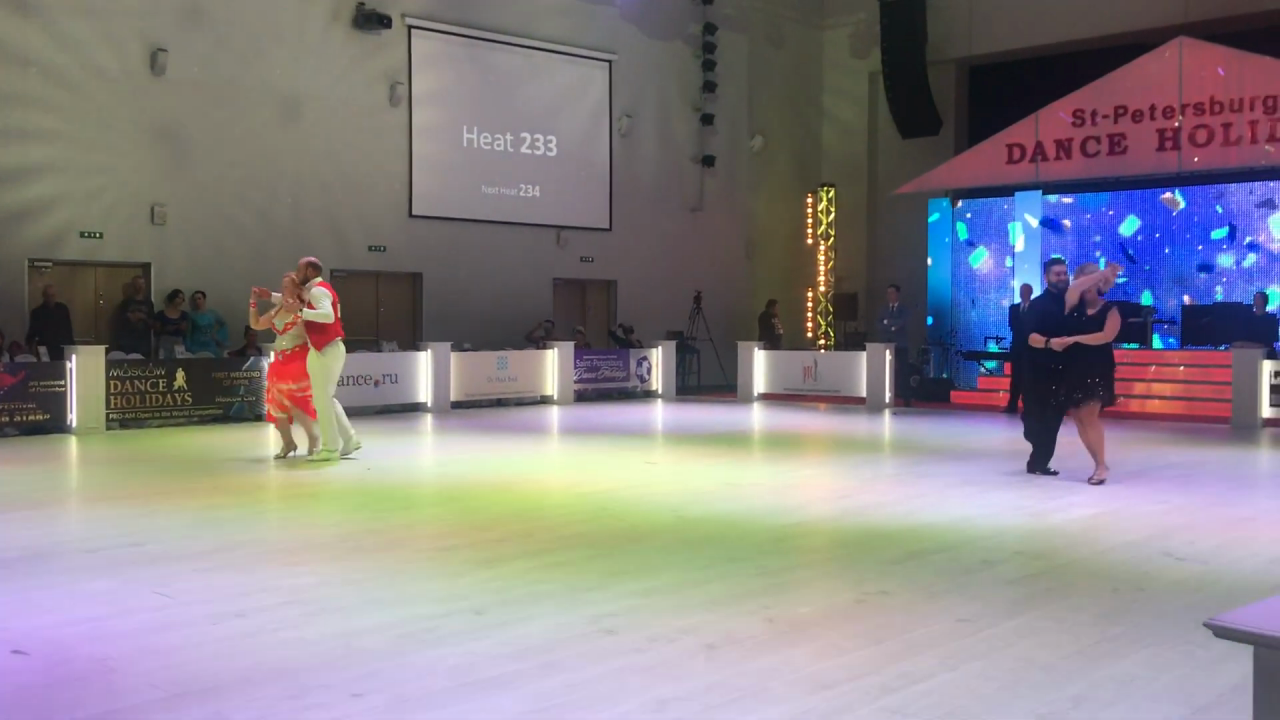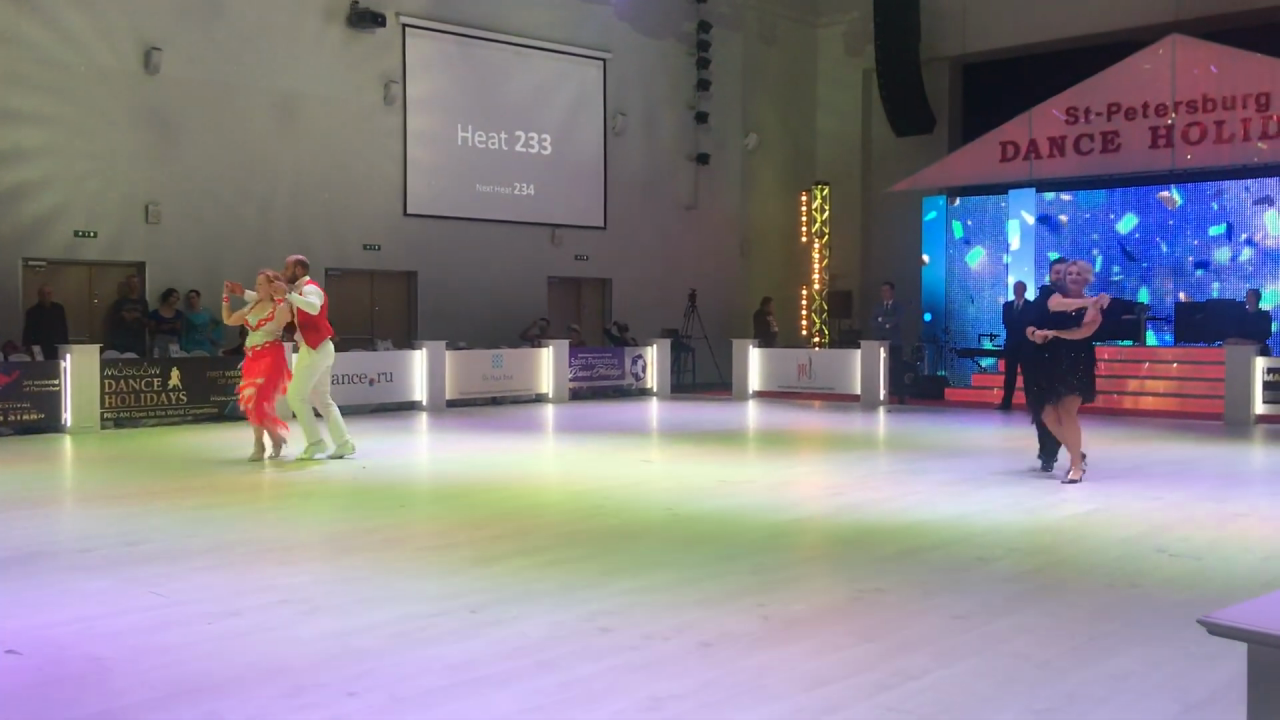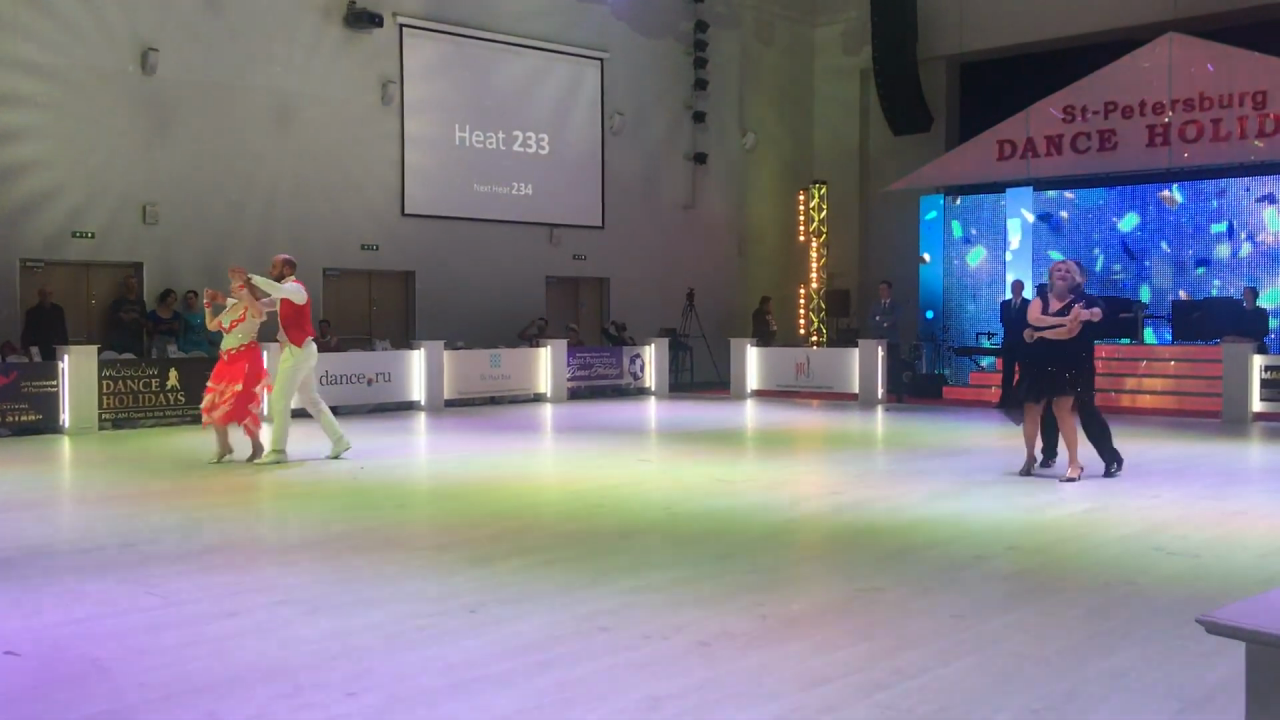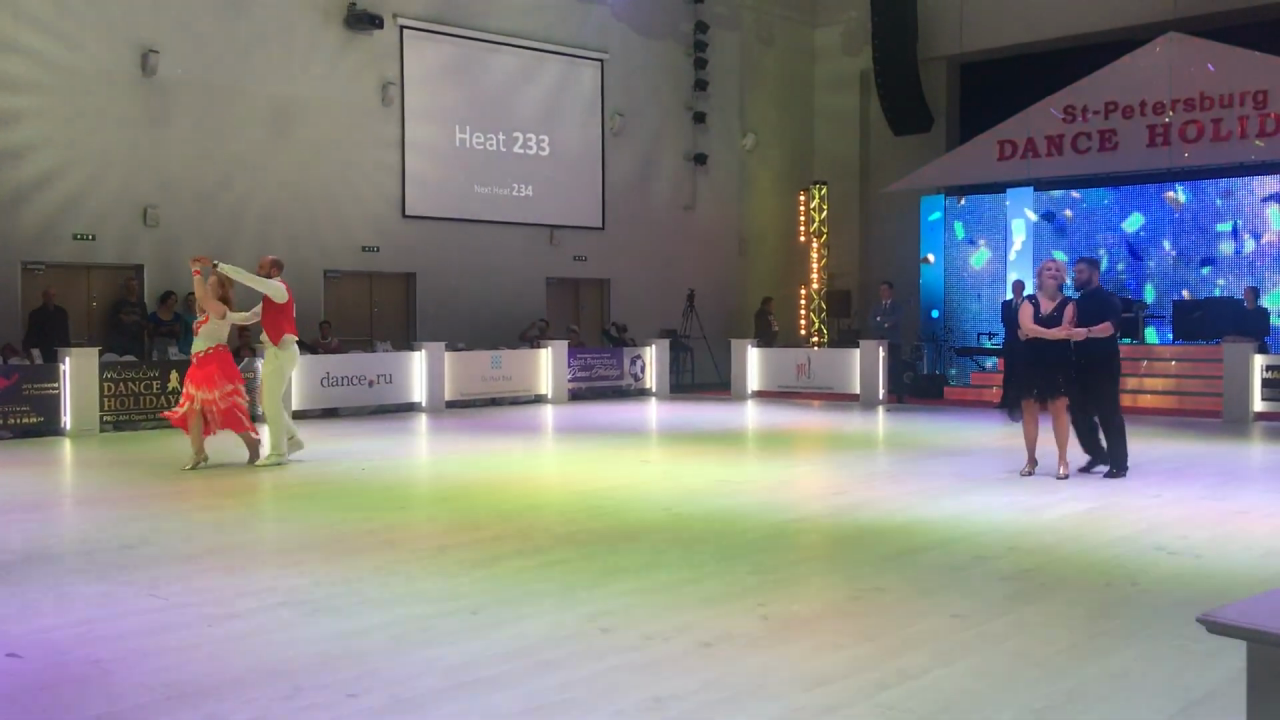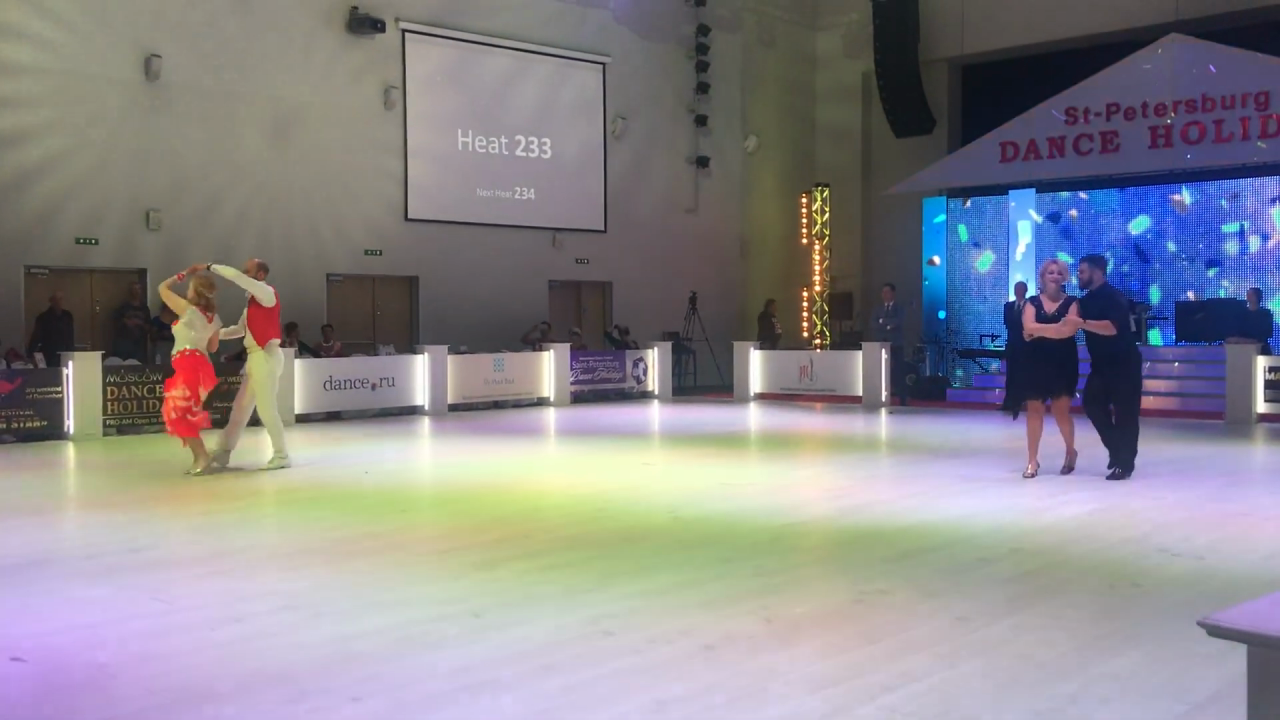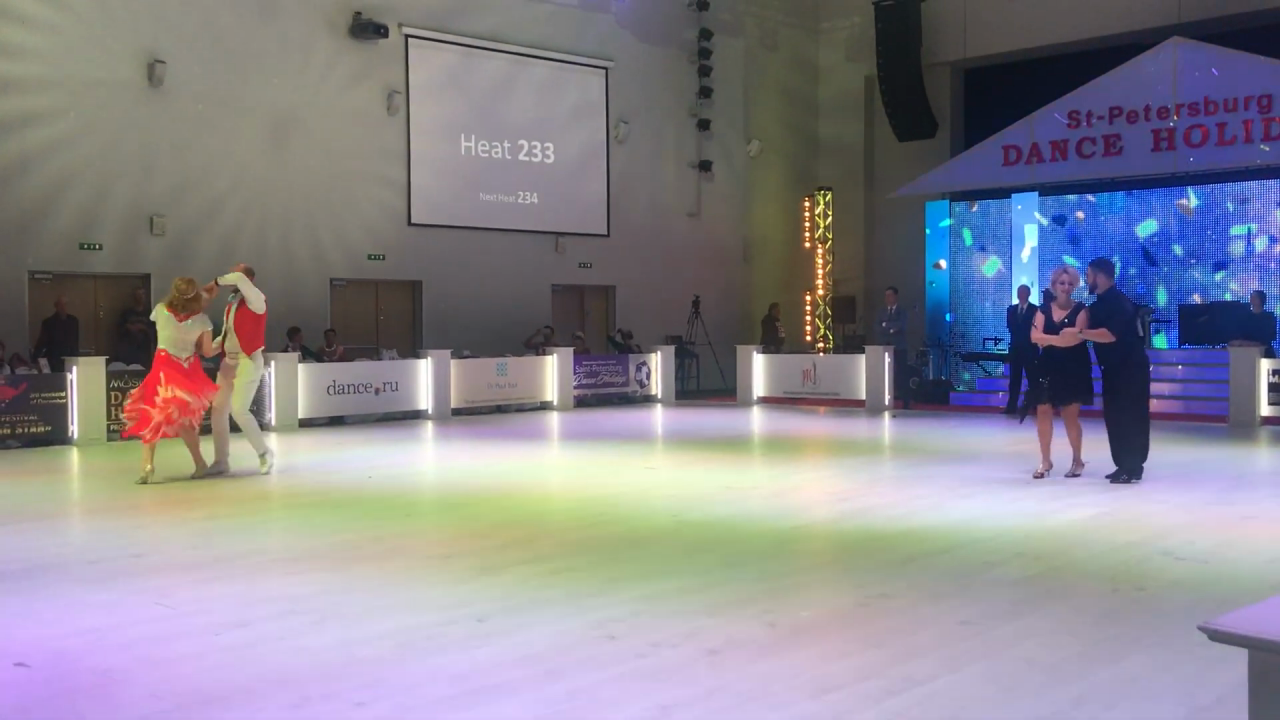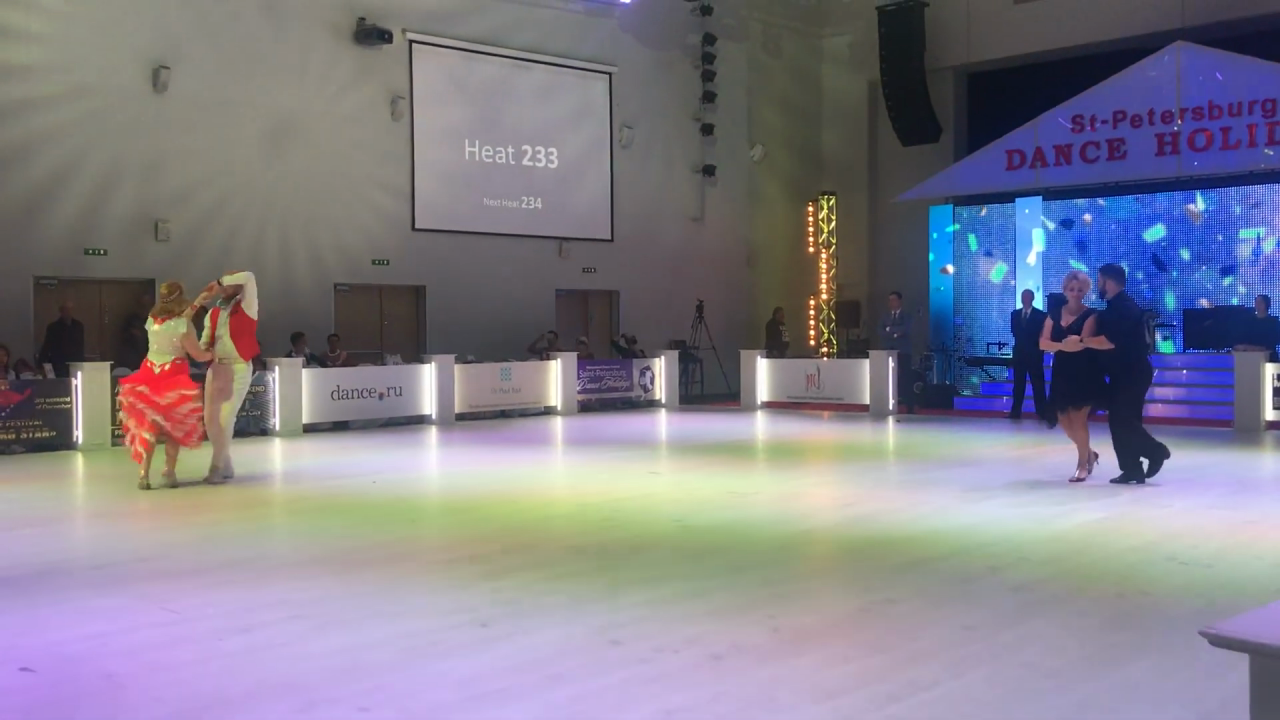
dt=0.2s
person 1, frame 1
left shoulder: (1072, 301)
right shoulder: (1038, 305)
right elbow: (1030, 336)
right wrist: (1049, 342)
left hip: (1061, 367)
right hip: (1039, 368)
left knee: (1053, 414)
right knee: (1035, 413)
left ankle: (1039, 460)
right ankle: (1038, 460)
person 1, frame 2
right shoulder: (1042, 301)
right elbow: (1029, 329)
right wrist: (1036, 335)
right hip: (1038, 363)
right knee: (1041, 409)
left ankle: (1049, 451)
right ankle: (1048, 451)
person 1, frame 3
left shoulder: (1090, 302)
left elbow: (1097, 313)
left knee: (1088, 412)
right knee: (1049, 412)
left ankle: (1111, 458)
right ankle: (1049, 453)
person 1, frame 4
left shoulder: (1107, 300)
right shoulder: (1076, 301)
left elbow: (1109, 326)
left wrist: (1087, 331)
left hip: (1105, 365)
right hip: (1083, 365)
left knee: (1108, 412)
right knee: (1080, 412)
left ankle: (1118, 462)
right ankle: (1097, 454)
person 1, frame 5
left shoulder: (1114, 298)
right shoulder: (1087, 300)
left elbow: (1112, 327)
right elbow: (1074, 323)
left wrist: (1082, 323)
left hip: (1125, 363)
right hip: (1102, 364)
left knee: (1125, 412)
right knee: (1092, 404)
left ankle: (1125, 463)
right ankle: (1117, 450)
person 1, frame 6
left shoulder: (1119, 303)
right shoulder: (1099, 304)
left elbow: (1110, 334)
right elbow: (1093, 330)
left wrist: (1080, 333)
left hip: (1131, 368)
right hip: (1113, 369)
left knee: (1132, 417)
right knee: (1113, 417)
left ankle: (1133, 467)
right ankle: (1125, 464)
person 1, frame 7
left shoulder: (1125, 308)
right shoulder: (1113, 308)
left elbow: (1111, 341)
right elbow: (1101, 335)
left wrist: (1080, 341)
left hip: (1133, 374)
right hip: (1120, 373)
left knee: (1123, 420)
right knee: (1119, 421)
left ankle: (1156, 452)
right ankle: (1131, 469)
person 2, frame 1
left shoulder: (1110, 310)
right shoulder: (1074, 306)
left elbow: (1106, 336)
left wrist: (1071, 339)
right wrist: (1097, 274)
left hip: (1098, 369)
right hip: (1073, 368)
left knee: (1088, 415)
right knee: (1078, 418)
left ankle: (1102, 464)
right ankle: (1099, 463)
person 2, frame 2
left shoulder: (1093, 306)
right shoulder: (1057, 299)
left elbow: (1084, 331)
right elbow: (1056, 304)
left wrist: (1051, 333)
right wrist: (1087, 301)
left hip: (1078, 363)
right hip: (1055, 362)
left knee: (1067, 412)
right knee: (1048, 414)
left ankle: (1077, 466)
right ankle: (1076, 455)
person 2, frame 3
left shoulder: (1078, 303)
right shoulder: (1040, 300)
left elbow: (1070, 332)
right elbow: (1033, 319)
left wrist: (1037, 334)
right wrist: (1063, 320)
left hip: (1066, 362)
right hip: (1038, 361)
left knee: (1062, 411)
right knee: (1030, 411)
left ankle: (1074, 464)
right ankle: (1030, 457)
person 2, frame 4
left shoulder: (1067, 303)
right shoulder: (1029, 301)
left elbow: (1064, 332)
right elbow: (1025, 325)
left wrist: (1034, 334)
right wrist: (1053, 332)
left hip: (1058, 362)
right hip: (1032, 360)
left knee: (1058, 409)
right knee: (1029, 410)
left ankle: (1062, 460)
right ankle: (1030, 458)
person 2, frame 5
left shoulder: (1071, 302)
right shoulder: (1032, 303)
left elbow: (1071, 330)
right elbow: (1028, 326)
left wrist: (1038, 332)
right wrist: (1055, 327)
left hip: (1063, 361)
right hip: (1036, 360)
left knee: (1060, 408)
right knee: (1034, 409)
left ankle: (1071, 453)
right ankle: (1032, 460)
person 2, frame 6
left shoulder: (1080, 310)
right shoulder: (1043, 310)
left elbow: (1076, 338)
right elbow: (1035, 337)
left wrist: (1048, 340)
right wrist: (1060, 337)
left hip: (1074, 367)
right hip: (1049, 366)
left knee: (1070, 415)
right knee: (1043, 411)
left ankle: (1077, 461)
right ankle: (1045, 460)
person 2, frame 7
left shoulder: (1090, 315)
right shoulder: (1054, 314)
left elbow: (1082, 343)
right elbow: (1042, 343)
left wrist: (1057, 346)
right wrist: (1066, 344)
left hip: (1084, 372)
right hip: (1062, 371)
left knee: (1078, 418)
right knee: (1063, 419)
left ankle: (1083, 465)
right ankle: (1089, 454)
person 3, frame 1
left shoulder: (318, 291)
right shoulder: (321, 291)
left elbow: (327, 316)
right elbow: (301, 302)
left wrist: (301, 311)
right wrist: (271, 296)
left hip: (324, 350)
right hip: (333, 348)
left knee: (321, 401)
right knee: (327, 398)
left ankle: (330, 448)
right ankle: (349, 439)
person 3, frame 2
left shoulder: (310, 288)
right shoulder: (299, 290)
left elbow: (314, 308)
left wrist: (287, 295)
right wrist: (245, 293)
left hip: (314, 350)
right hip: (317, 349)
left knee: (298, 396)
right knee: (322, 399)
left ankle: (315, 441)
right ankle: (344, 442)
person 3, frame 3
left shoulder: (294, 288)
right shoulder: (284, 294)
left elbow: (279, 290)
left wrist: (249, 278)
left hip: (298, 350)
right hip: (296, 350)
left knee: (279, 398)
right knee: (310, 399)
left ankle: (278, 450)
right ankle: (339, 440)
person 3, frame 4
left shoulder: (278, 288)
right shoulder: (271, 296)
left elbow: (247, 277)
right elbow: (250, 317)
left wrist: (218, 266)
left hip: (282, 351)
right hip: (278, 351)
left knee: (272, 401)
right knee: (266, 400)
left ankle: (278, 452)
right ankle: (291, 438)
person 3, frame 5
left shoulder: (266, 293)
right shoulder: (254, 300)
left elbow: (237, 277)
right elbow: (240, 329)
left wrist: (210, 267)
left hip: (266, 356)
right hip: (256, 356)
left knee: (266, 407)
right knee: (241, 405)
left ankle: (281, 456)
right ankle: (225, 451)
person 3, frame 6
left shoulder: (256, 300)
right shoulder: (231, 305)
left elbow: (240, 280)
left wrist: (217, 282)
left hip: (248, 362)
right hip: (229, 362)
left knee: (239, 410)
right knee: (218, 411)
left ankle: (264, 453)
right ankle: (221, 461)
person 3, frame 7
left shoulder: (247, 306)
right shoulder: (213, 313)
left elbow: (248, 278)
right elbow: (205, 342)
left wrist: (220, 281)
left hip: (239, 368)
right hip: (216, 368)
left knee: (226, 416)
right knee: (210, 418)
left ankle: (218, 466)
right ankle: (225, 467)
person 4, frame 1
right shoulder: (277, 310)
left elbow: (305, 330)
right elbow: (255, 324)
left wrist: (296, 309)
right wrist: (253, 302)
left hip: (298, 359)
right hip: (280, 360)
left knee: (294, 403)
right knee: (277, 403)
left ankle: (312, 436)
right ankle: (288, 443)
person 4, frame 2
left shoulder: (279, 307)
right shoulder: (252, 307)
left elbow: (284, 320)
right elbow: (228, 319)
left wrist: (280, 298)
right wrist: (226, 297)
left hip: (270, 357)
right hip: (252, 358)
left knee: (257, 401)
right knee: (252, 401)
left ankle: (259, 445)
right ankle: (277, 439)
person 4, frame 3
left shoulder: (252, 308)
right shoulder: (230, 309)
left elbow: (258, 312)
right elbow: (211, 325)
left wrist: (242, 286)
right wrist: (208, 302)
left hip: (246, 360)
right hip: (227, 361)
left knee: (242, 405)
right knee: (215, 404)
left ankle: (256, 445)
right ankle: (223, 447)
person 4, frame 4
left shoulder: (219, 309)
right shoulder: (211, 311)
left elbow: (201, 293)
left wrist: (196, 270)
left hip: (216, 363)
right hip: (200, 364)
left knee: (226, 409)
right knee: (193, 409)
left ankle: (252, 443)
right ankle: (198, 454)
person 4, frame 5
left shoulder: (188, 310)
right shoulder: (212, 317)
left elbow: (163, 289)
right elbow: (213, 347)
left wrist: (181, 276)
left hip: (189, 365)
right hip: (196, 365)
left knee: (179, 414)
right knee: (186, 414)
left ankle: (202, 456)
right ankle: (199, 458)
person 4, frame 6
left shoulder: (162, 311)
right shoulder: (202, 320)
right elbow: (208, 352)
left wrist: (197, 297)
left hip: (165, 369)
right hip: (189, 370)
left knee: (150, 418)
right knee: (185, 419)
left ankle: (148, 467)
right ankle: (200, 463)
person 4, frame 7
left shoulder: (152, 319)
right shoulder: (183, 324)
right elbow: (198, 355)
left wrist: (197, 303)
right wrist: (212, 353)
left hip: (149, 376)
right hip: (174, 376)
left knee: (146, 426)
right knee: (175, 425)
left ankle: (144, 473)
right ankle: (170, 470)
